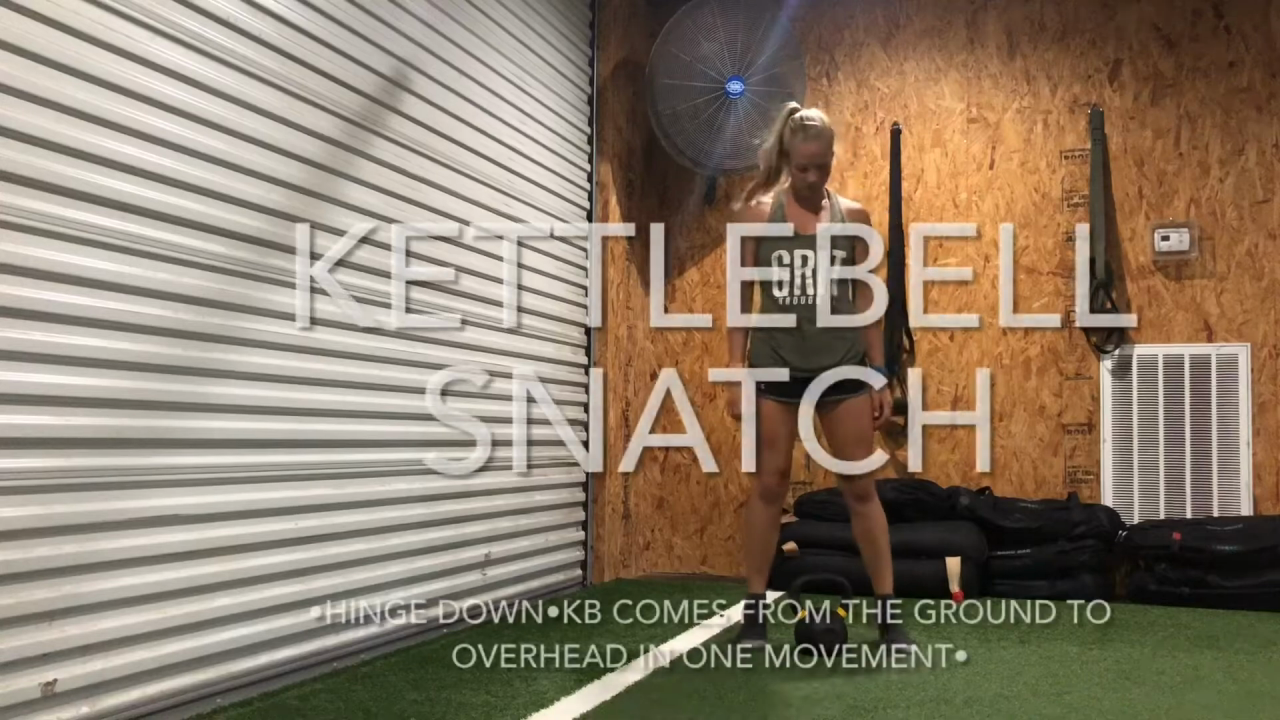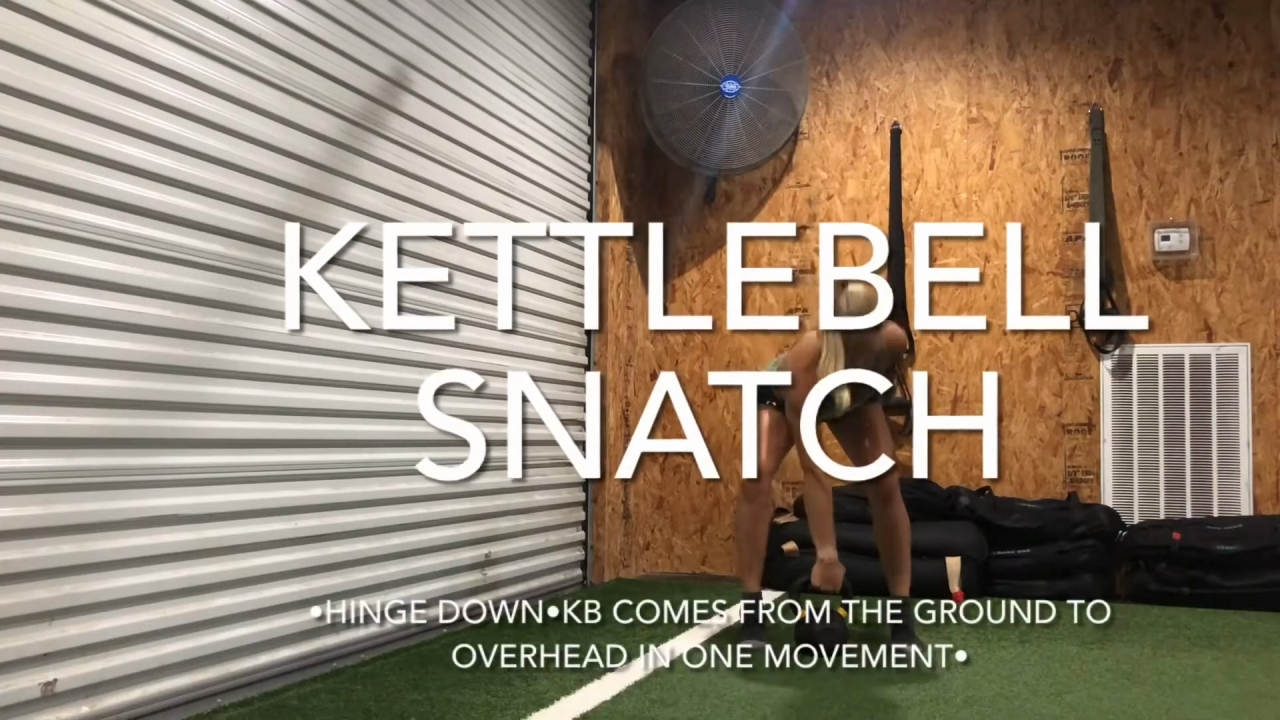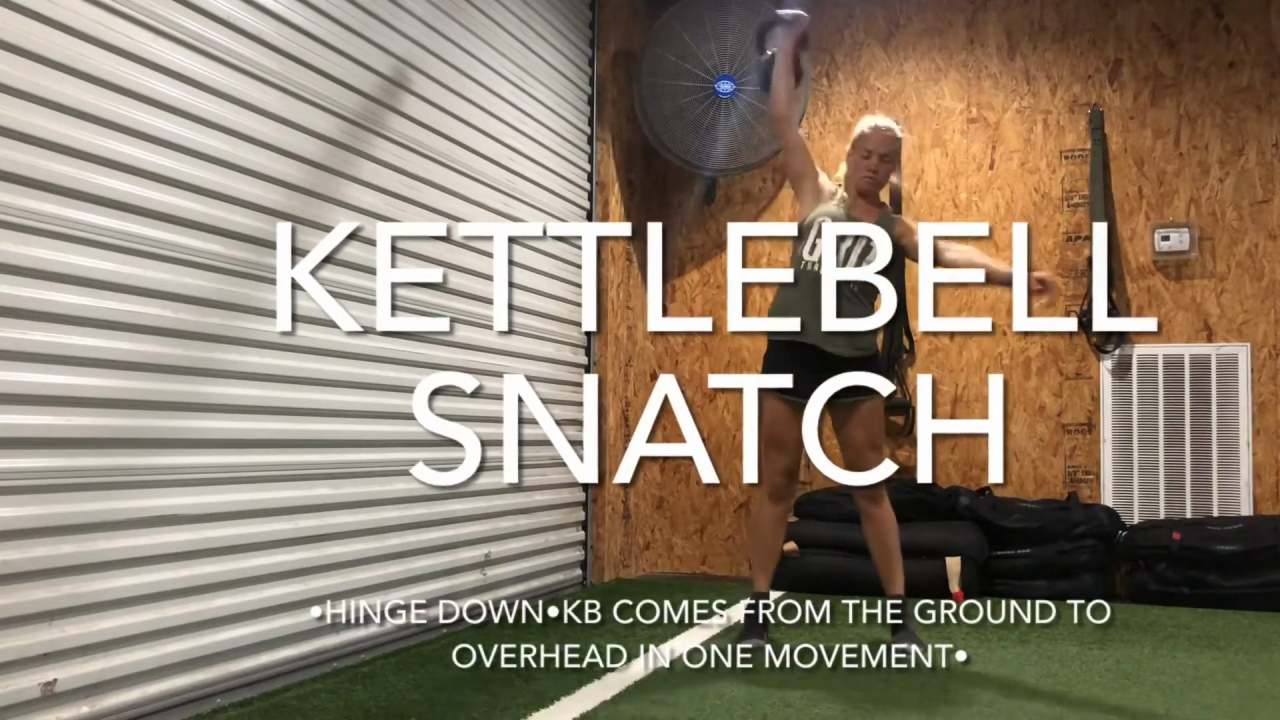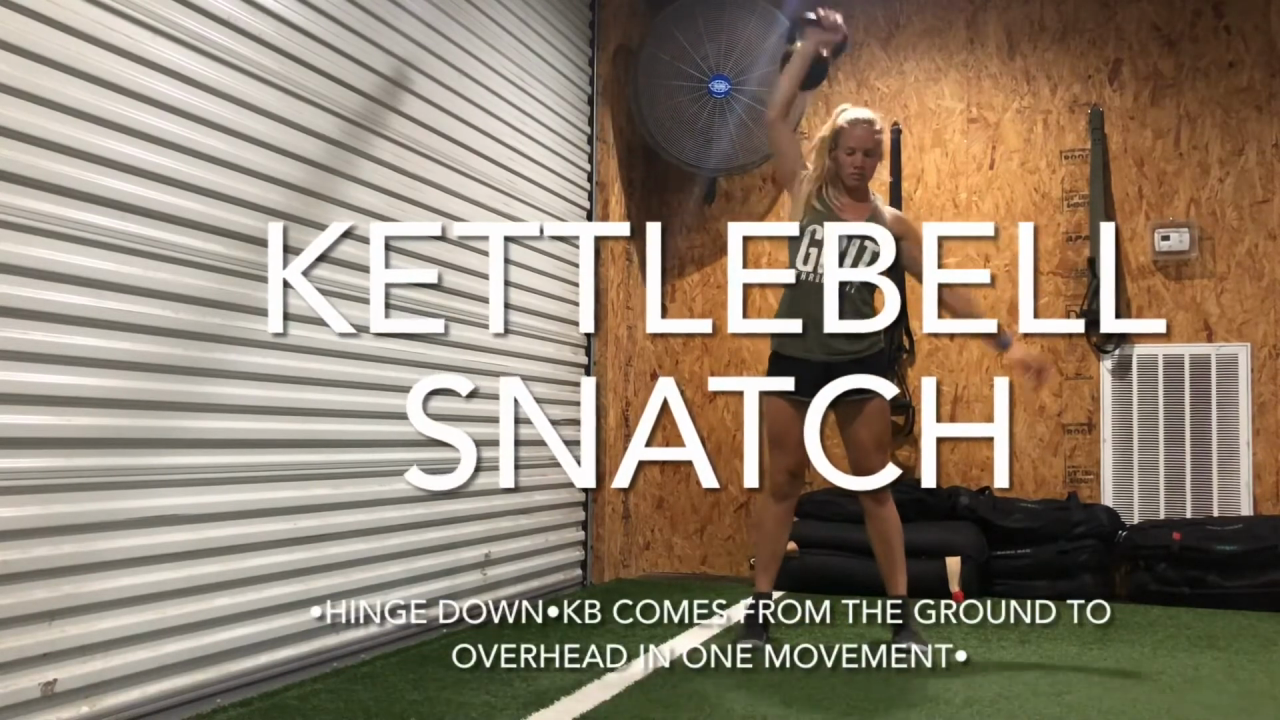
dt=1s
person 1, frame 1
left shoulder: (854, 216)
right shoulder: (755, 213)
left elbow: (865, 298)
right elbow: (740, 296)
left wrist: (879, 373)
right wrist: (737, 366)
left hip: (842, 365)
right hip: (776, 364)
left knee: (860, 486)
right knee: (770, 485)
left ankle: (888, 612)
right ankle: (755, 610)
person 1, frame 2
left shoulder: (893, 340)
right shoulder: (805, 363)
right elbow: (813, 471)
left wrist: (878, 427)
right wrist: (826, 554)
left hip: (856, 399)
right hip: (781, 395)
left knee: (885, 484)
right knee: (756, 476)
left ankle: (901, 615)
right ankle: (752, 611)
person 1, frame 3
left shoulder: (894, 225)
right shoulder: (815, 192)
left elbow: (950, 252)
right elbow: (781, 116)
left wrist: (1013, 274)
right wrist: (786, 46)
left hip: (855, 360)
right hip: (791, 355)
left knee: (870, 486)
right knee: (776, 483)
left ankle: (898, 611)
right ankle: (758, 608)
person 1, frame 4
left shoulder: (891, 222)
right shoulder: (806, 194)
left elbow: (946, 288)
right elbow: (775, 116)
left wrist: (1005, 341)
right wrist: (809, 47)
left hip: (861, 362)
right hip: (795, 358)
left knee: (874, 486)
right knee: (781, 483)
left ankle: (900, 612)
right ankle: (760, 607)
